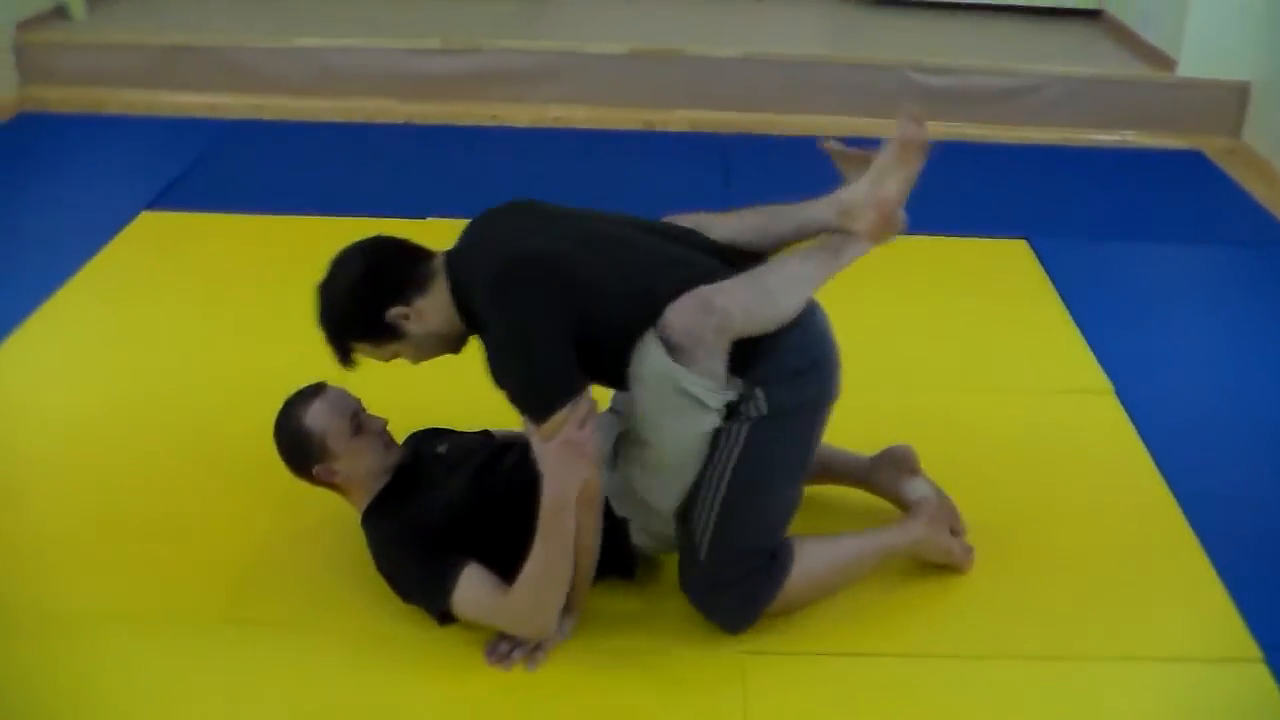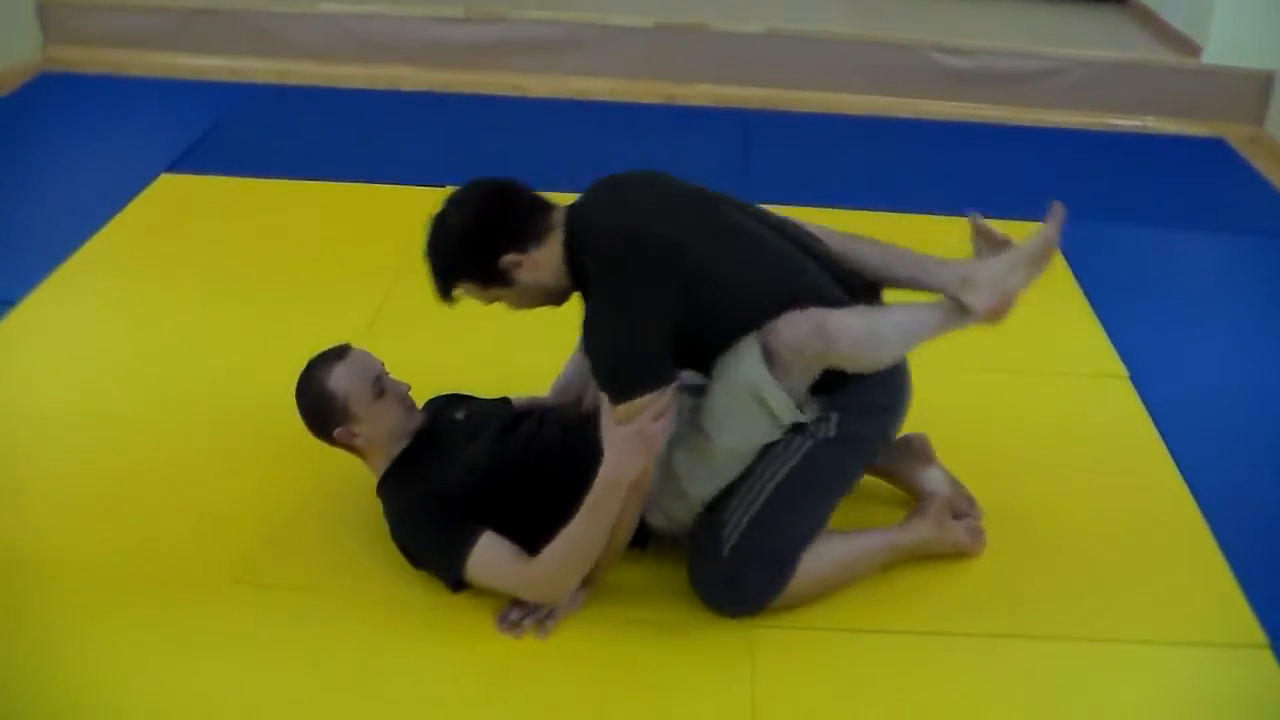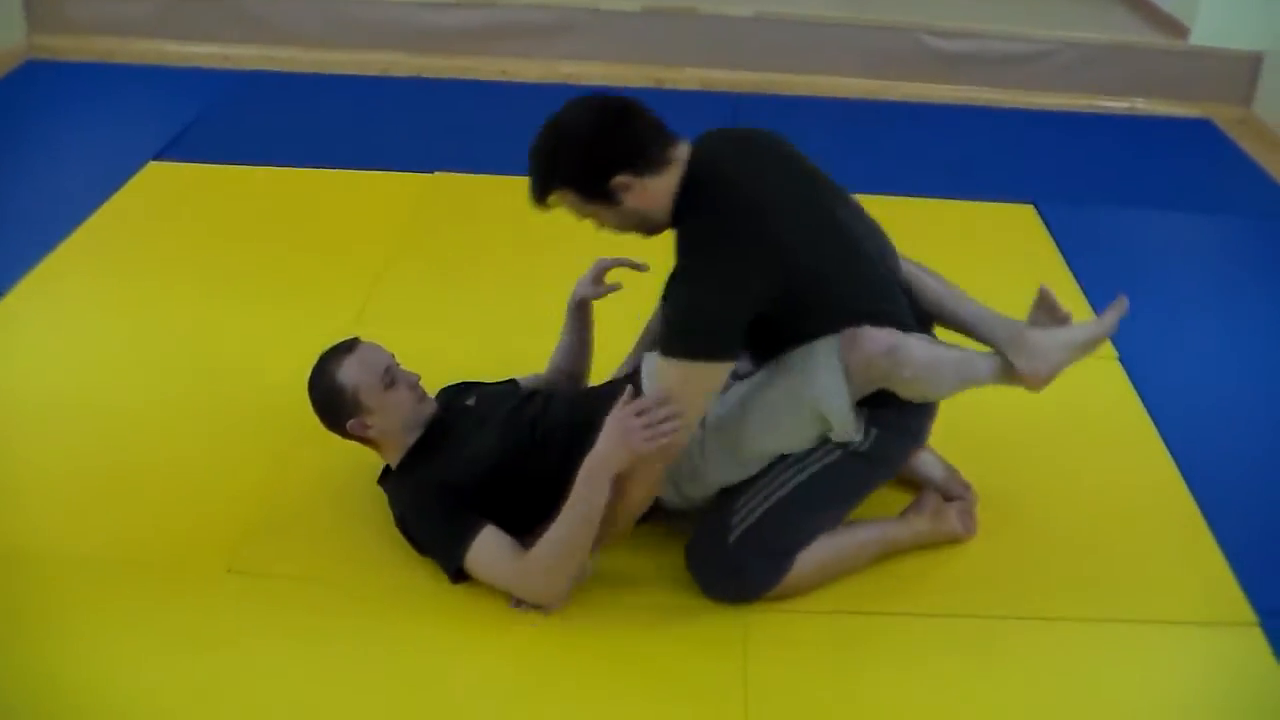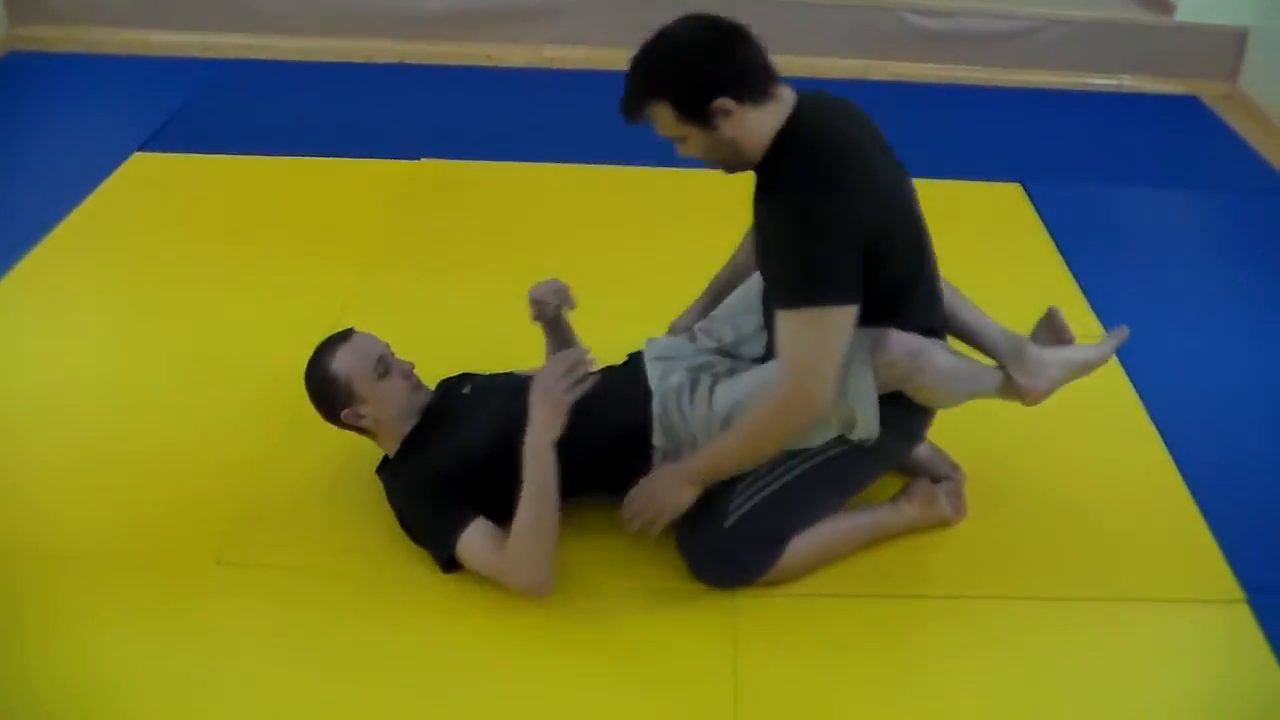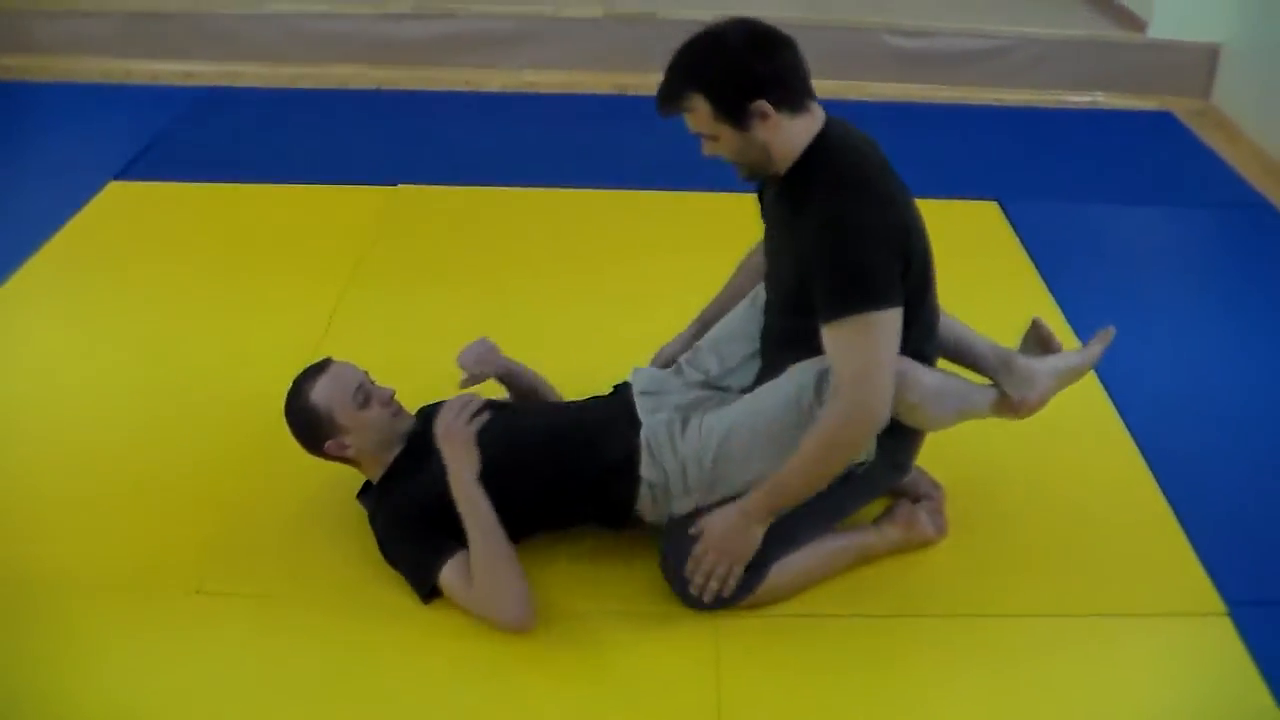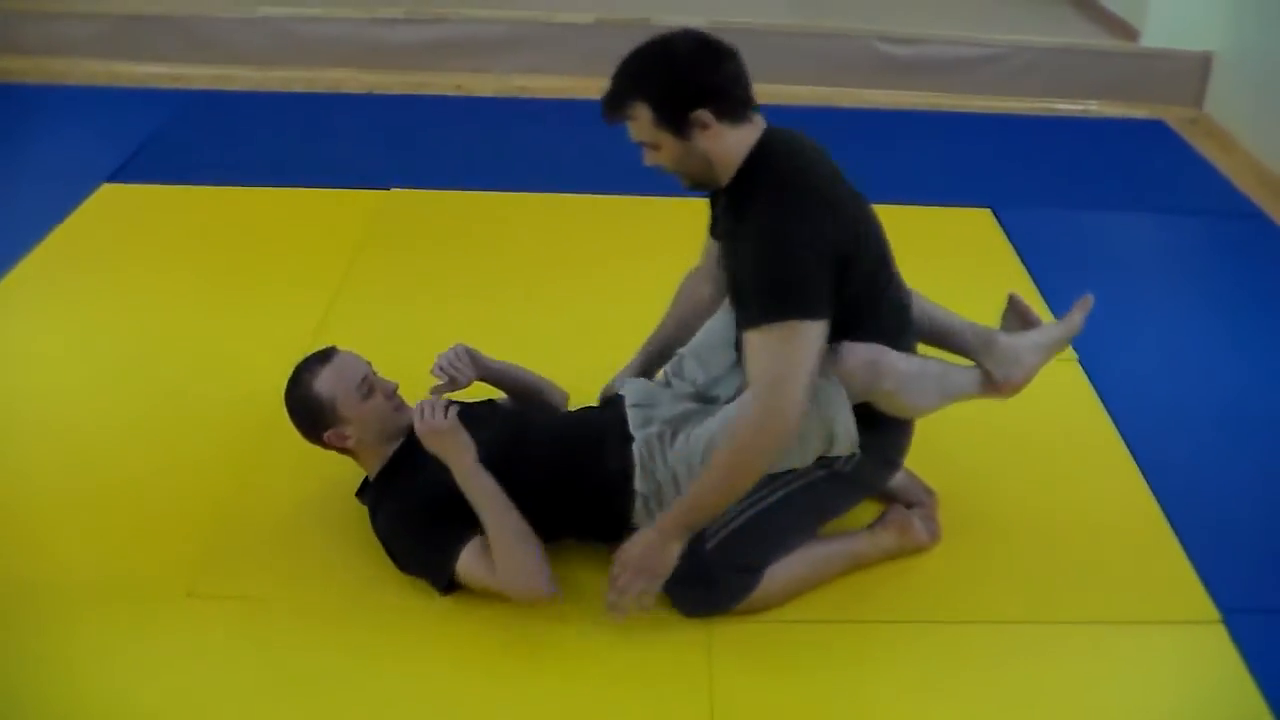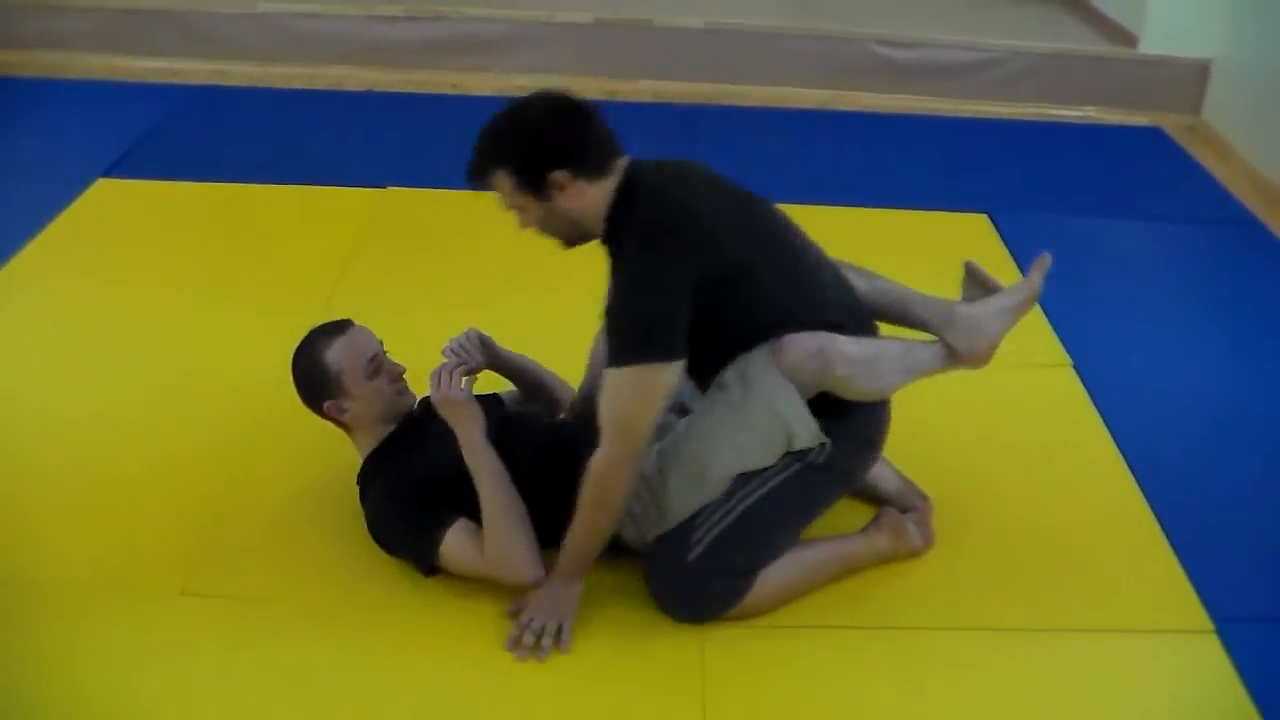
dt=0.2s
person 1, frame 1
left shoulder: (422, 447)
right shoulder: (401, 544)
right elbow: (525, 617)
right wrist: (561, 491)
left hip: (622, 455)
right hip: (635, 515)
left ankle: (872, 469)
person 1, frame 2
left shoulder: (444, 412)
right shoulder: (417, 506)
right elbow: (548, 585)
right wrist: (613, 475)
left hip: (645, 414)
right hip: (664, 477)
right knee: (792, 341)
left ankle: (895, 455)
person 1, frame 3
left shoulder: (456, 400)
right shoulder: (425, 502)
right elbow: (546, 586)
left wrist: (583, 301)
right wrist: (605, 464)
left hip: (660, 386)
right knee: (861, 348)
person 1, frame 4
left shoulder: (455, 392)
right shoulder: (421, 488)
right elbow: (530, 575)
left wrist: (550, 316)
right wrist: (538, 435)
right knee: (883, 351)
person 1, frame 5
left shoulder: (430, 424)
right shoulder: (404, 515)
right elbow: (511, 610)
left wrist: (499, 368)
right wrist: (463, 478)
left hip: (650, 402)
right hip: (668, 468)
right ankle: (1010, 392)
person 1, frame 6
left shoulder: (425, 424)
right shoulder: (405, 515)
right elbow: (533, 583)
left wrist: (482, 367)
right wrist: (461, 465)
left hip: (643, 412)
right hip: (659, 481)
right knee: (841, 363)
left ankle: (859, 457)
person 1, frame 7
left shoulder: (432, 414)
right shoulder: (396, 503)
left elbow: (560, 405)
right elbow: (520, 566)
left wrist: (497, 359)
right wrist: (471, 434)
right knee: (786, 359)
person 2, frame 1
left shoulder: (516, 328)
right shoulder: (496, 234)
left elbow: (578, 491)
left wrist: (566, 605)
left hip: (774, 364)
right hip: (773, 325)
left knee: (725, 594)
left ankle: (911, 535)
person 2, frame 2
left shoulder: (619, 310)
right shoulder: (613, 196)
left elbow: (630, 474)
left hip: (836, 388)
right hip: (847, 327)
left knee: (723, 579)
person 2, frame 3
left shoulder: (712, 268)
right shoulder: (738, 148)
left elbow: (662, 441)
left hip: (873, 405)
right hip: (879, 355)
left knee: (726, 566)
person 2, frame 4
left shoulder: (814, 206)
right shoulder: (814, 116)
left elbow: (804, 398)
left wrist: (687, 477)
right wrist: (697, 314)
left hip: (874, 398)
left knee: (715, 549)
person 2, frame 5
left shoulder: (846, 222)
right shoulder: (806, 152)
left elbow: (861, 408)
right elbow: (768, 259)
left wrist: (751, 515)
right wrist: (683, 344)
left hip: (865, 426)
left knee: (704, 574)
person 2, frame 6
left shoulder: (786, 226)
right shoulder: (752, 160)
left elbow: (774, 418)
right elbow: (711, 281)
left wrist: (670, 534)
right wrist: (635, 374)
left hip: (848, 419)
left knee: (696, 574)
person 2, frame 7
left shoulder: (654, 267)
right shoulder: (654, 186)
left elbow: (619, 457)
right elbow: (623, 330)
left wrist: (565, 579)
left hip: (825, 414)
right hip: (831, 362)
left knee: (683, 586)
left ankle: (872, 542)
